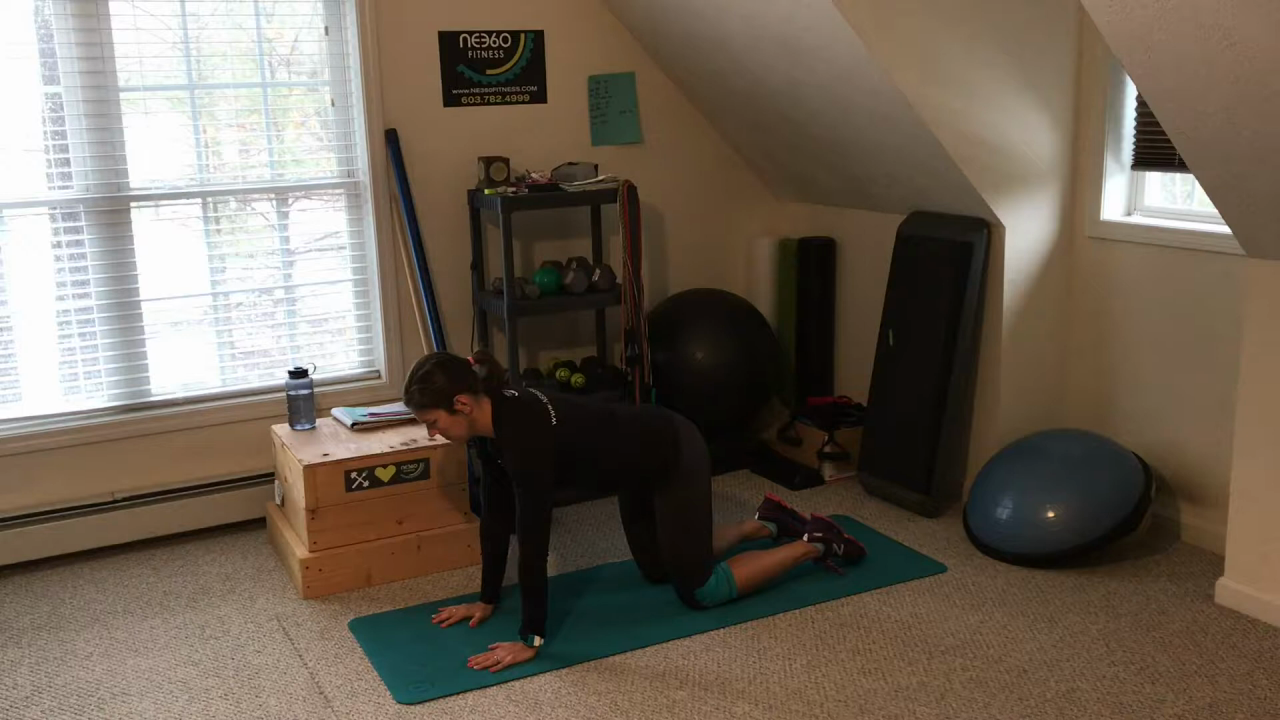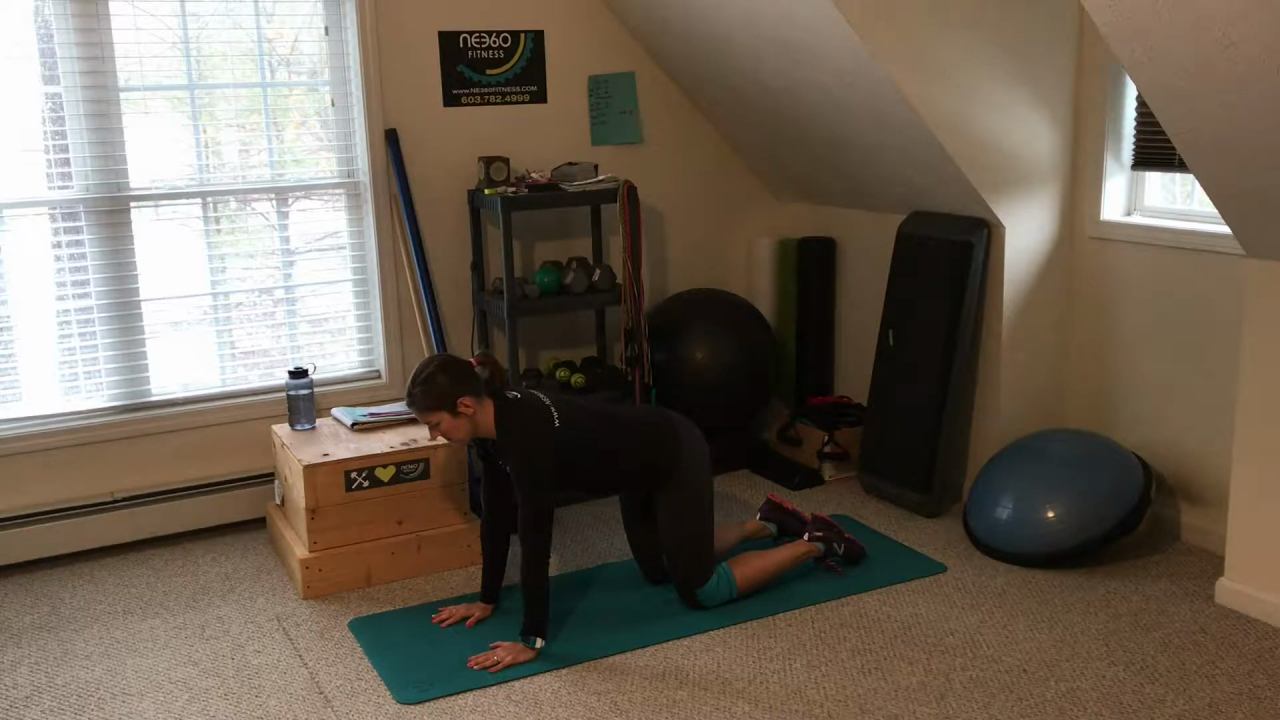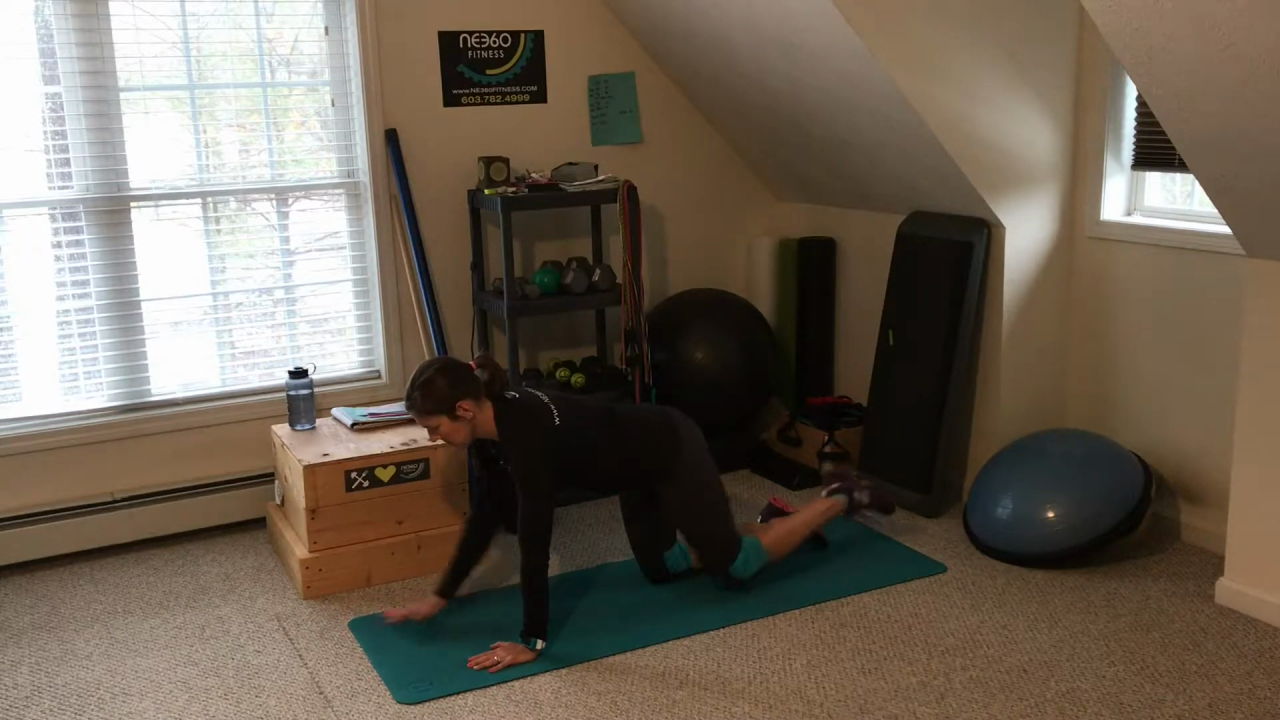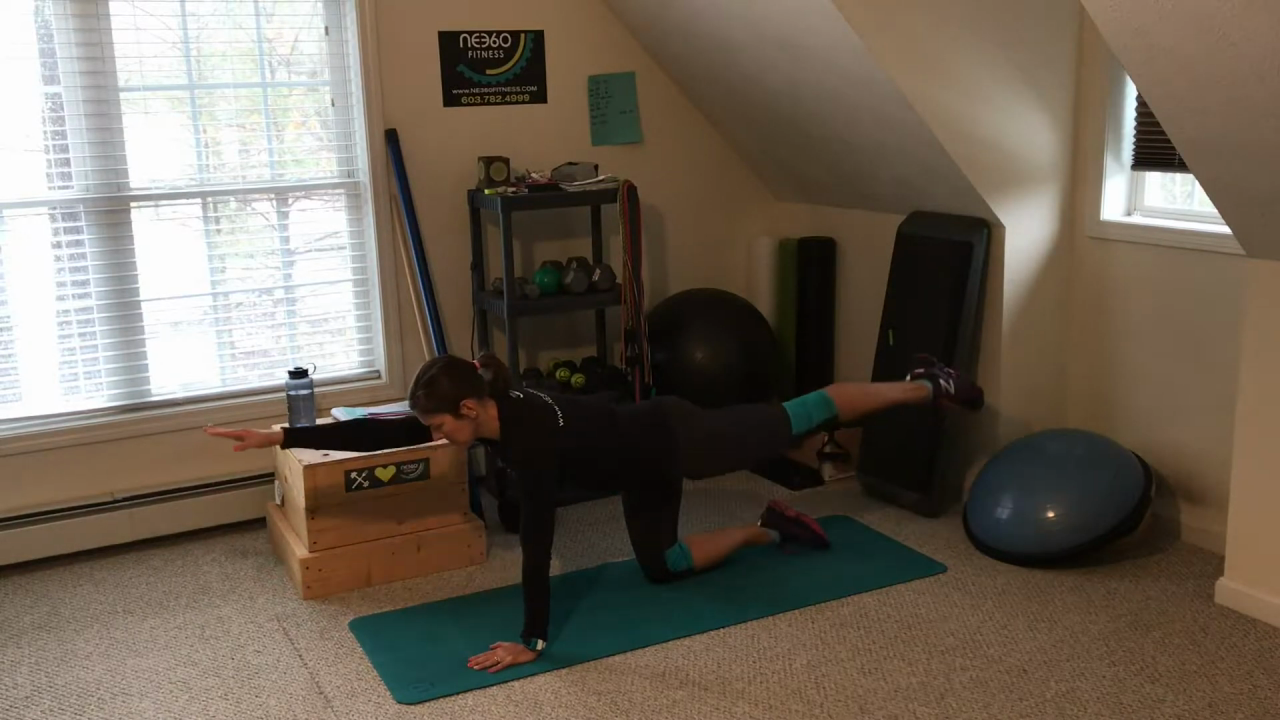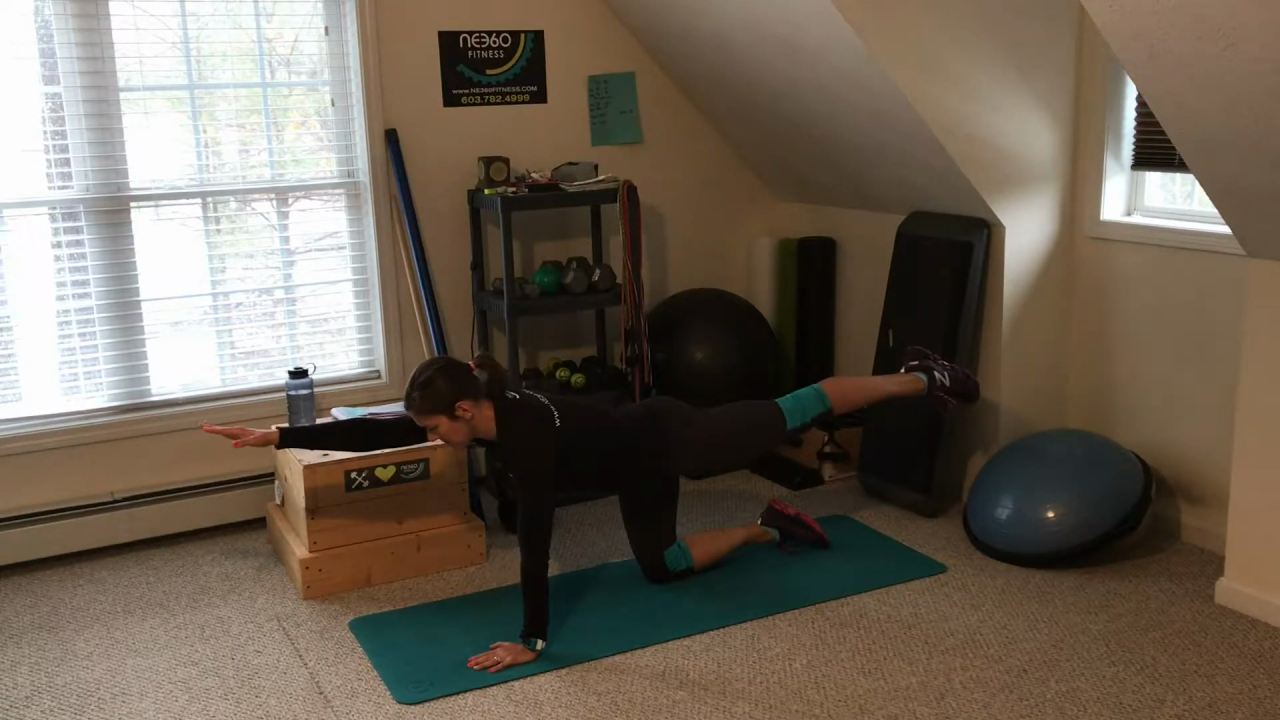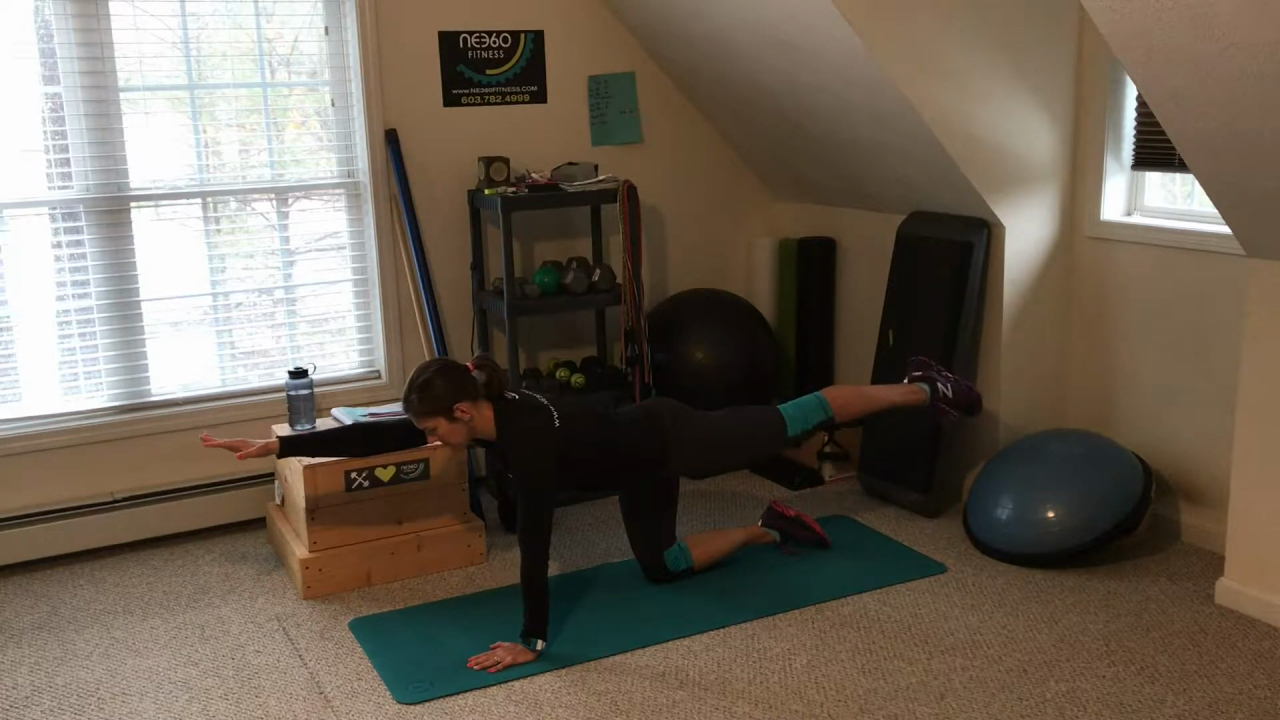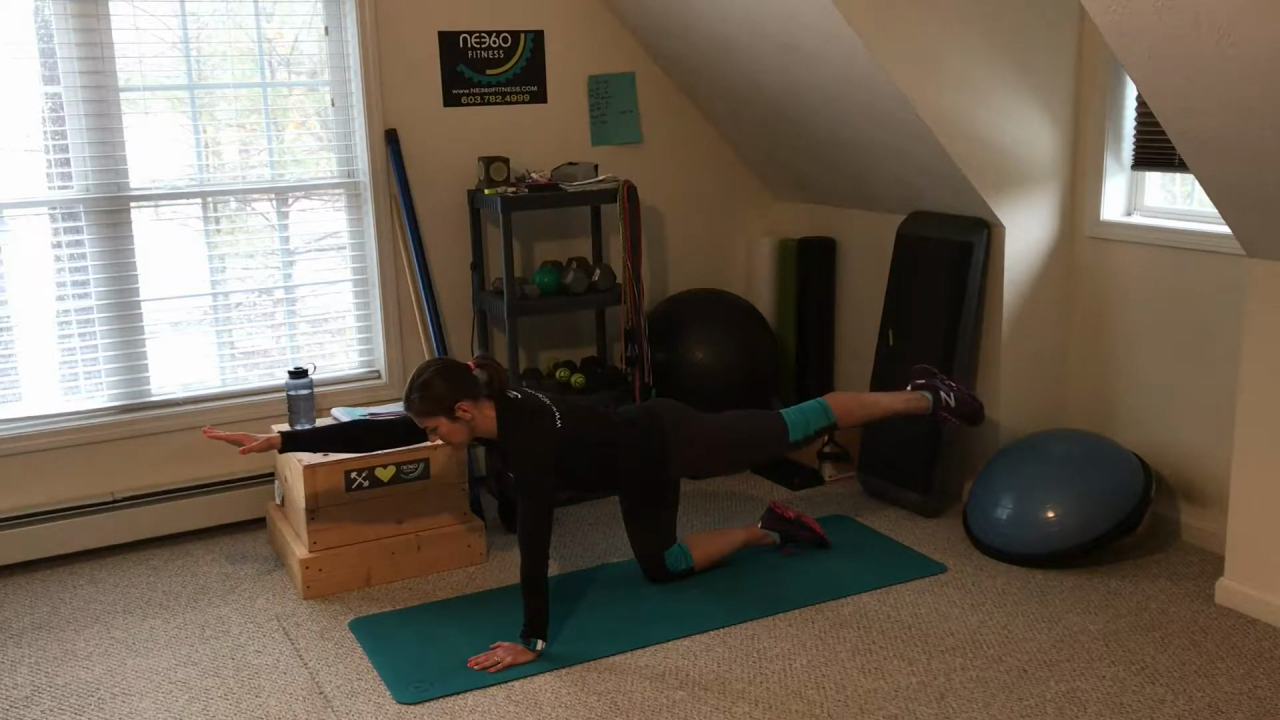
dt=0.7s
person 1, frame 1
left shoulder: (524, 429)
right shoulder: (494, 420)
left elbow: (532, 535)
right elbow: (496, 515)
left wrist: (530, 639)
right wrist: (487, 599)
left hip: (674, 455)
right hip: (641, 460)
left knee: (698, 590)
right knee: (657, 569)
left ankle: (814, 544)
right ankle: (766, 521)
person 1, frame 2
left shoulder: (526, 431)
right shoulder: (493, 424)
left elbow: (535, 537)
right elbow: (497, 516)
left wrist: (532, 641)
right wrist: (486, 599)
left hip: (674, 456)
right hip: (642, 460)
left knee: (699, 590)
right knee: (658, 570)
left ankle: (815, 543)
right ankle: (766, 523)
person 1, frame 3
left shoulder: (528, 433)
right shoulder: (491, 425)
left elbow: (533, 538)
right elbow: (486, 518)
left wrist: (530, 640)
right wrist: (441, 595)
left hip: (670, 450)
right hip: (643, 461)
left knee: (734, 568)
right knee: (661, 568)
left ankle: (843, 497)
right ankle: (769, 519)
person 1, frame 4
left shoulder: (529, 432)
right shoulder: (477, 414)
left elbow: (537, 539)
right elbow: (379, 431)
left wrist: (533, 641)
right wrist: (278, 436)
left hip: (677, 442)
right hip: (646, 461)
left knee: (798, 418)
right knee: (661, 567)
left ankle: (926, 386)
right ankle: (769, 527)
person 1, frame 5
left shoulder: (526, 433)
right shoulder: (475, 414)
left elbow: (535, 537)
right elbow: (375, 431)
left wrist: (531, 641)
right wrist: (276, 435)
left hip: (671, 441)
right hip: (642, 464)
left knee: (794, 411)
right knee: (662, 567)
left ankle: (919, 378)
right ankle: (769, 526)
person 1, frame 6
left shoulder: (526, 433)
right shoulder: (476, 413)
left elbow: (535, 537)
right elbow: (376, 437)
left wrist: (532, 641)
right wrist: (275, 446)
left hip: (671, 442)
right hip: (642, 464)
left knee: (796, 419)
right knee: (662, 566)
left ankle: (922, 390)
right ankle: (769, 527)
person 1, frame 7
left shoulder: (526, 433)
right shoulder: (474, 410)
left elbow: (535, 538)
right elbow: (381, 432)
left wrist: (532, 641)
right wrist: (279, 440)
left hip: (671, 443)
right hip: (642, 463)
left knee: (798, 424)
right knee: (661, 566)
left ankle: (924, 398)
right ankle: (768, 527)
